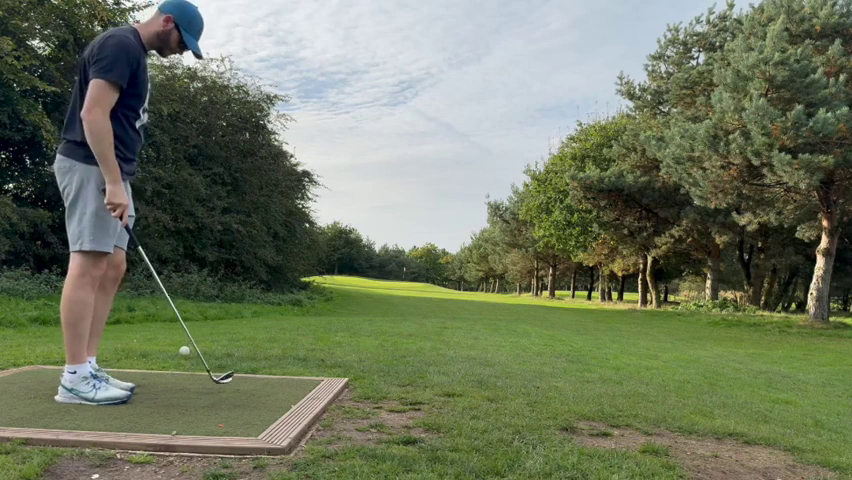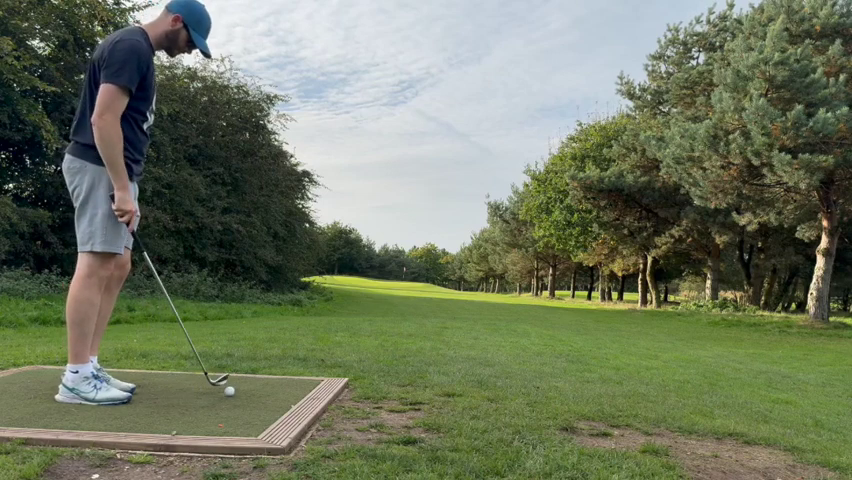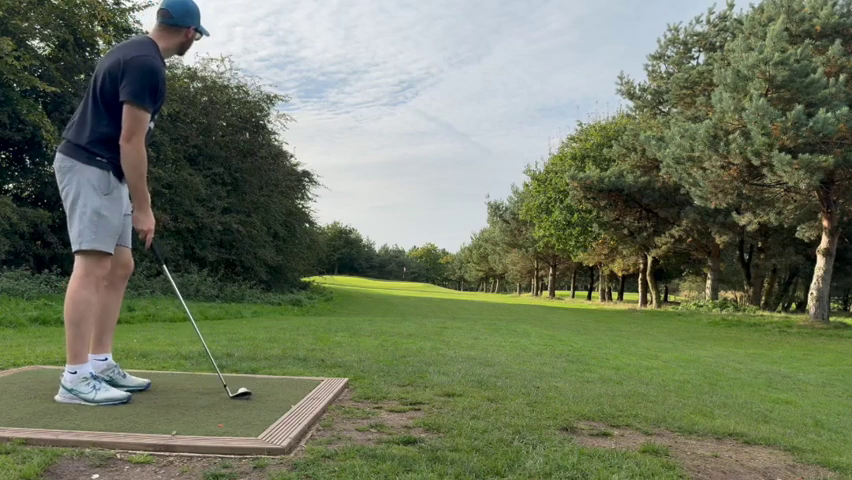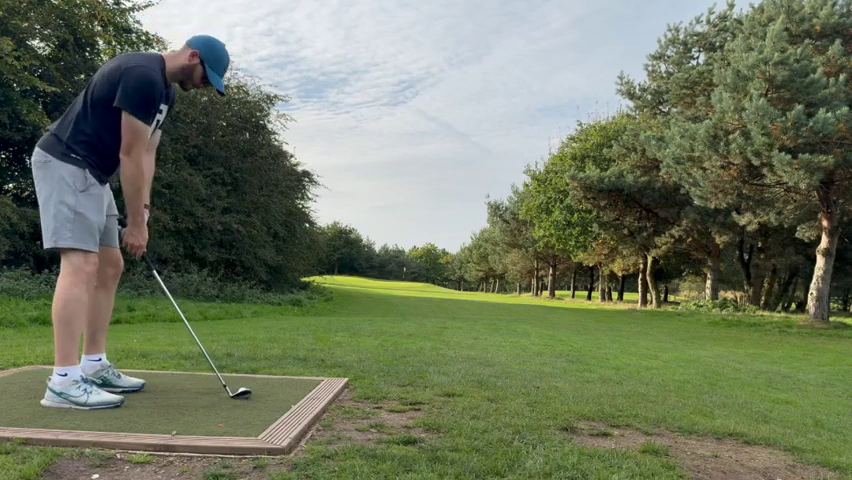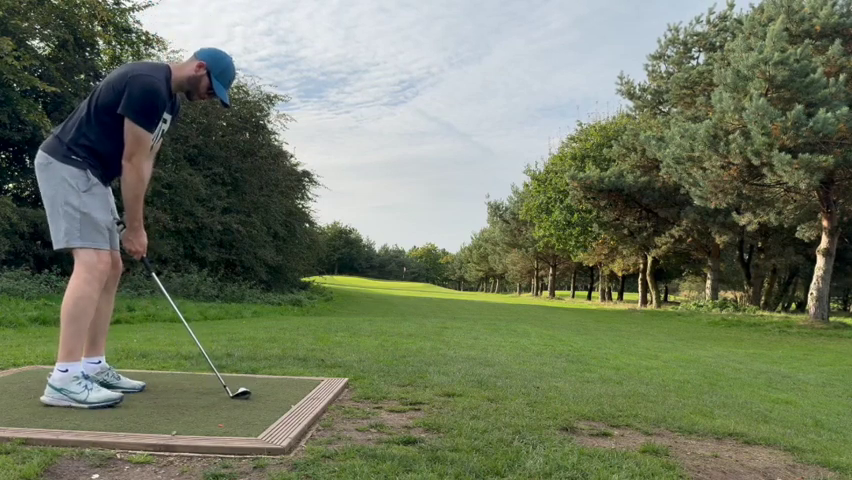
dt=1s
person 1, frame 1
left shoulder: (135, 52)
right shoulder: (120, 45)
right elbow: (93, 114)
right wrist: (114, 184)
left hip: (112, 173)
right hip: (90, 168)
left knee: (112, 269)
right knee: (88, 266)
left ankle: (87, 367)
right ankle: (74, 378)
person 1, frame 2
left shoulder: (137, 48)
right shoulder: (131, 48)
right elbow: (103, 119)
right wrist: (122, 189)
left hip: (114, 171)
right hip: (100, 169)
left knee: (115, 268)
right knee: (95, 266)
left ankle: (88, 367)
right ankle: (76, 377)
person 1, frame 3
left shoulder: (137, 53)
right shoulder: (146, 65)
right elbow: (131, 142)
left wrist: (136, 197)
right wrist: (143, 208)
left hip: (101, 169)
right hip: (89, 167)
left knee: (119, 268)
right knee: (92, 268)
left ankle: (100, 364)
right ankle: (75, 378)
person 1, frame 4
left shoulder: (164, 91)
right shoulder: (143, 76)
left elbow: (147, 155)
right elbow: (130, 156)
left wrist: (142, 214)
right wrist: (136, 223)
left hip: (89, 172)
right hip: (65, 164)
left knee: (110, 267)
right knee: (81, 266)
left ankle: (94, 365)
right ankle: (64, 381)
person 1, frame 5
left shoulder: (169, 101)
right shoulder: (148, 85)
left elbow: (145, 162)
right elbow: (131, 162)
left wrist: (134, 223)
right wrist: (135, 227)
left hip: (89, 173)
right hip: (67, 166)
left knee: (109, 269)
right knee: (94, 264)
left ankle: (93, 367)
right ankle: (65, 377)
